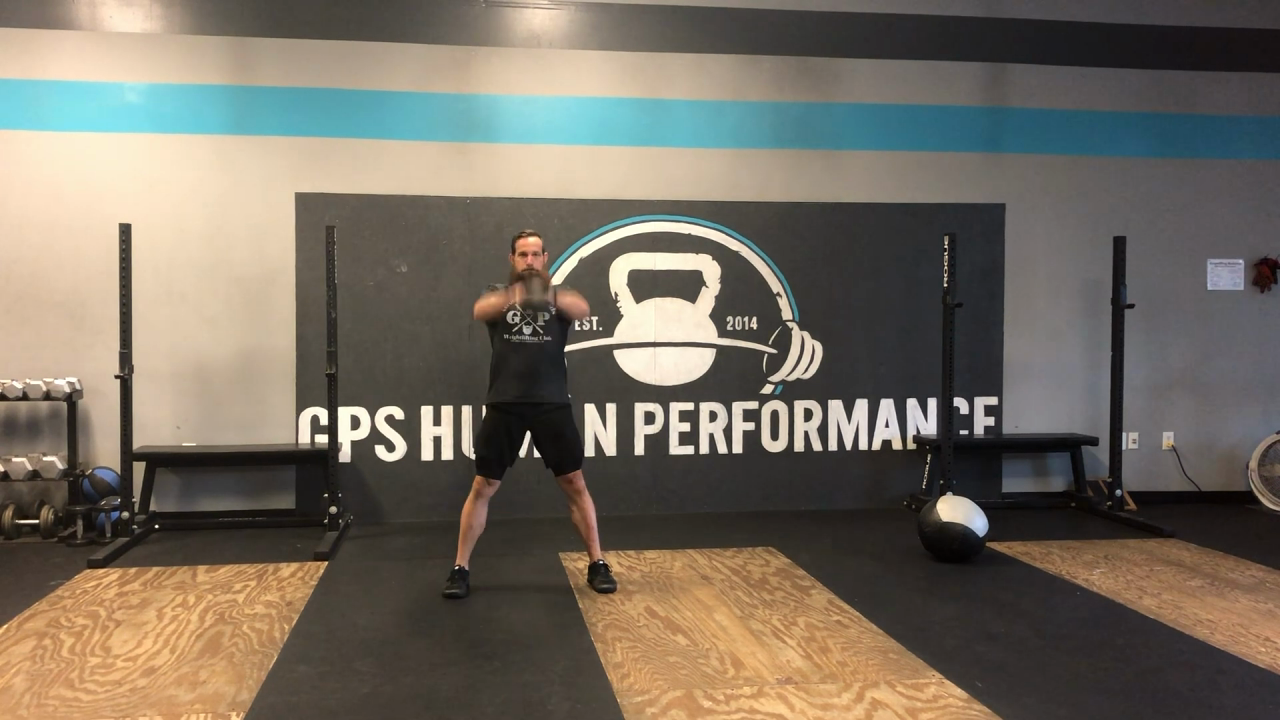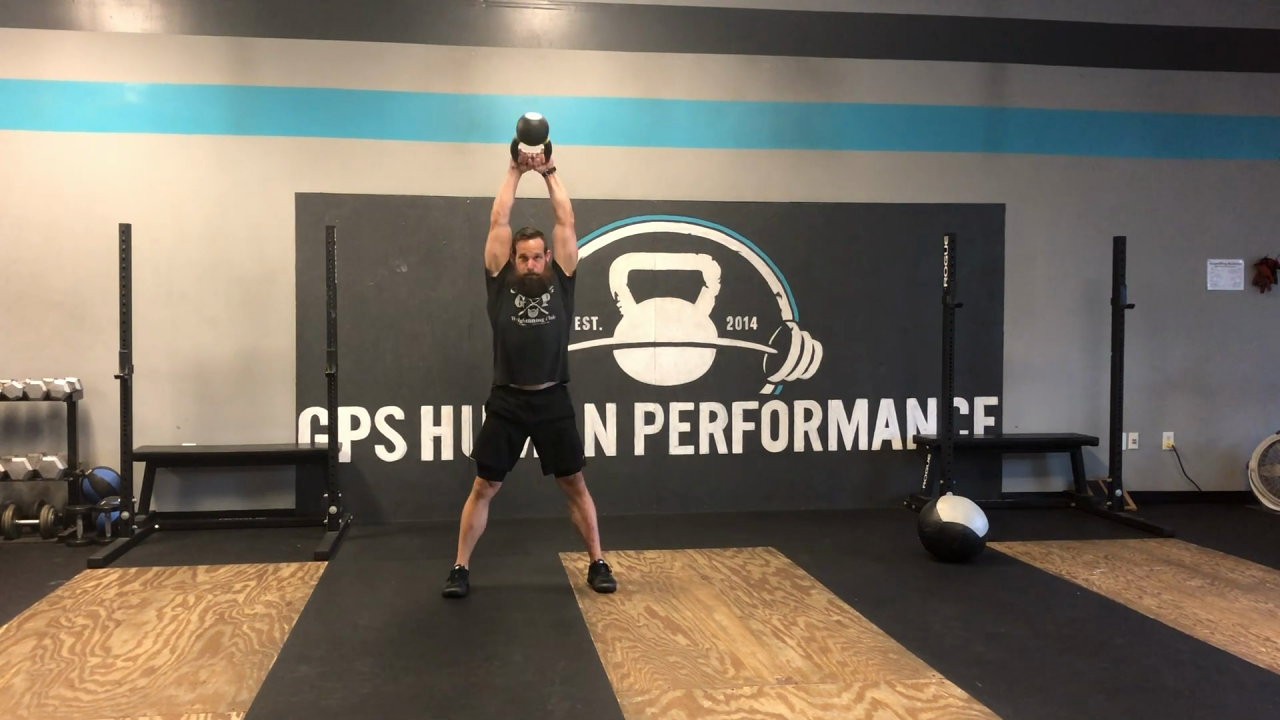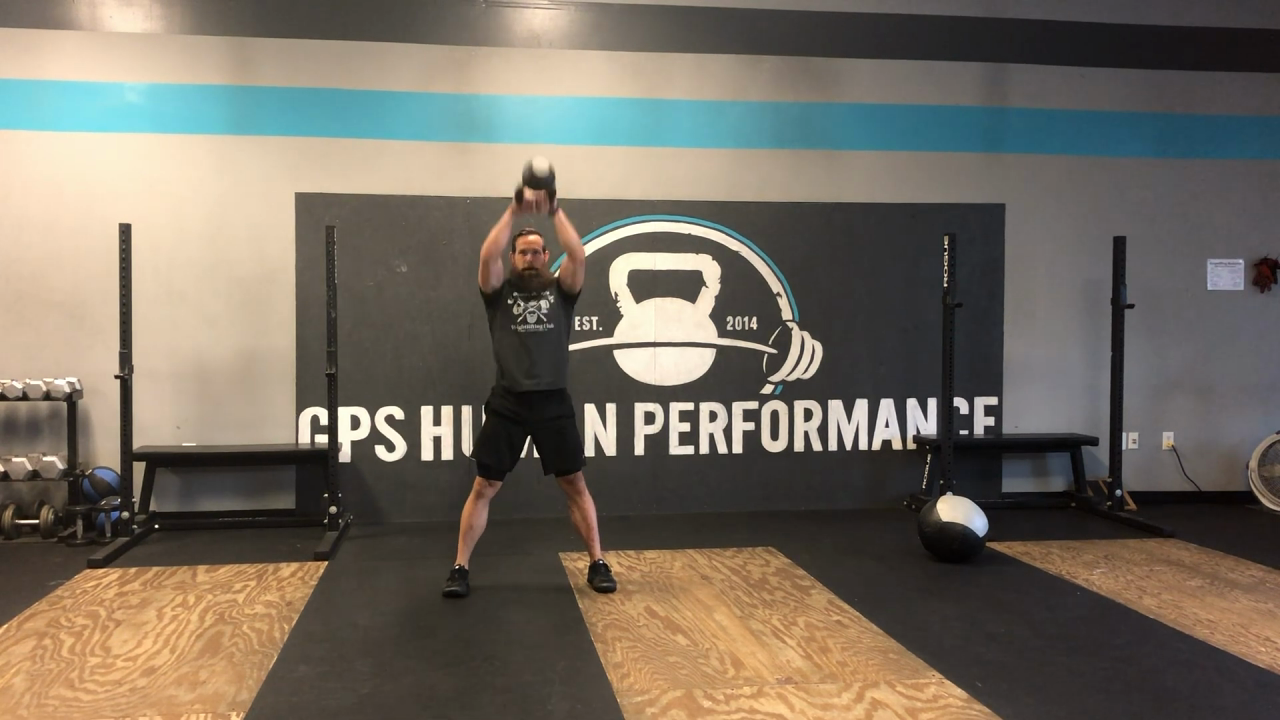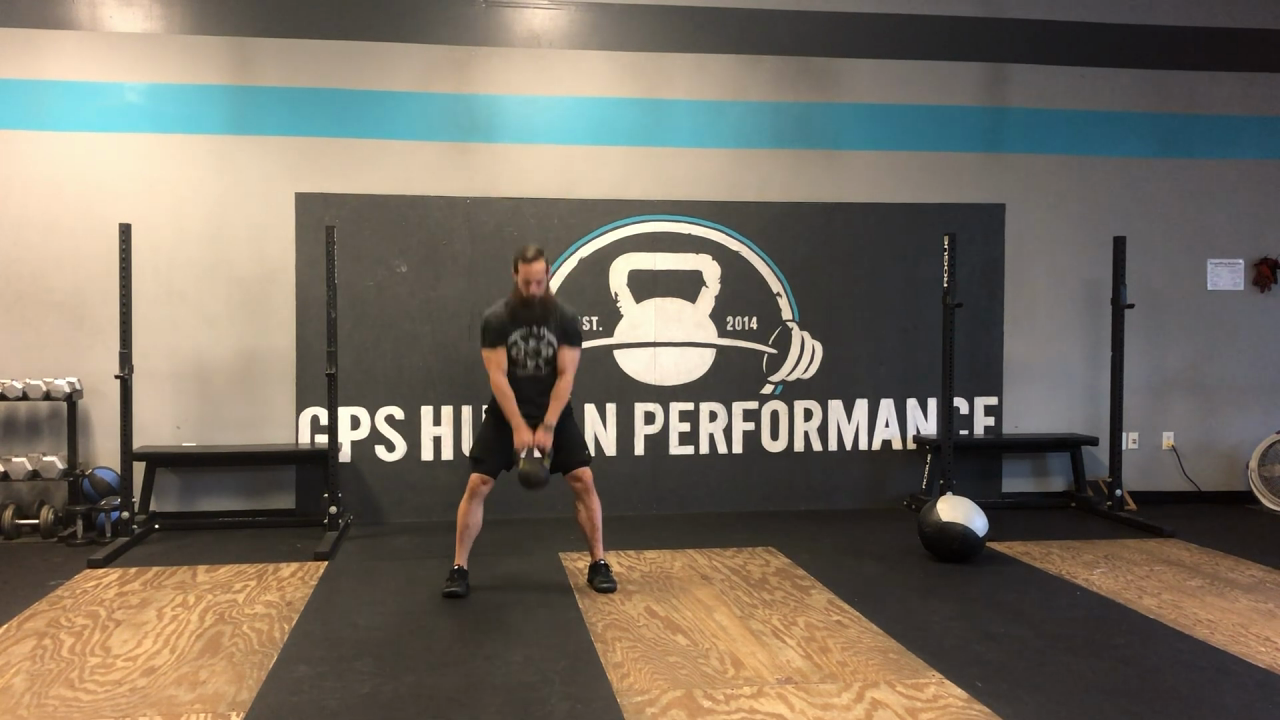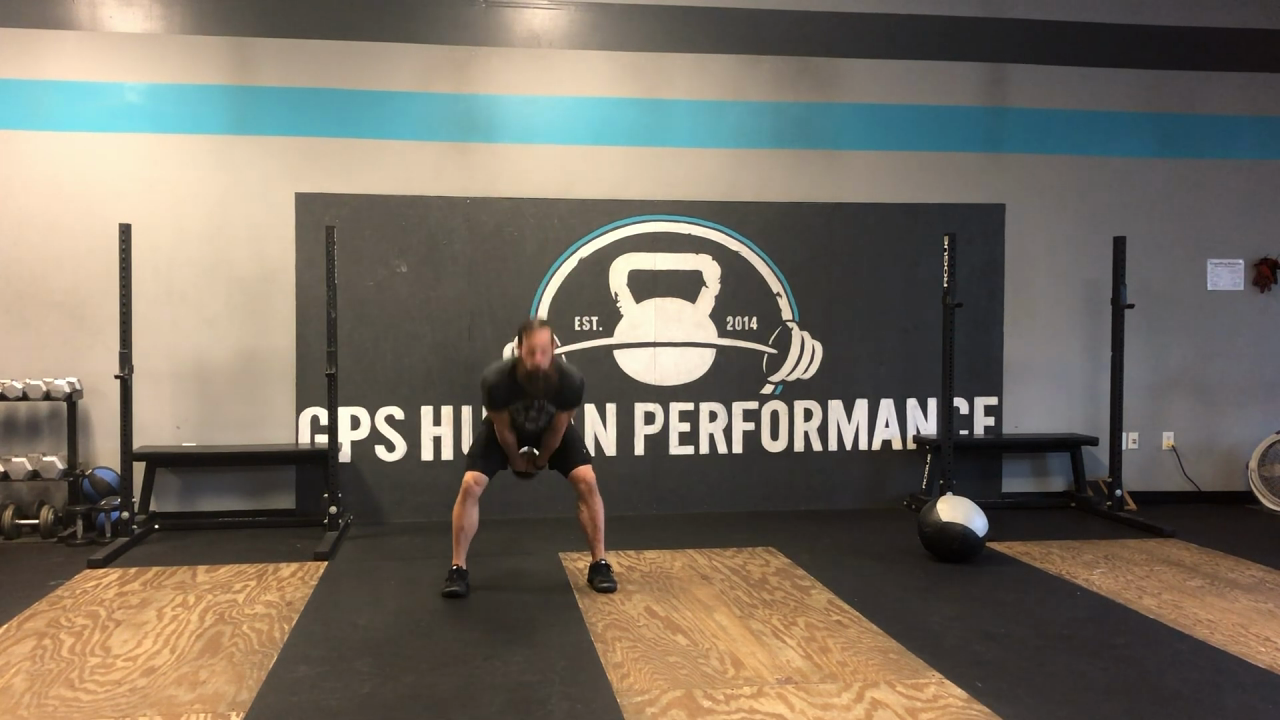
dt=0.4s
person 1, frame 1
left shoulder: (559, 296)
right shoulder: (499, 295)
left elbow: (582, 309)
right elbow: (480, 310)
left wrist: (553, 296)
right wrist: (511, 295)
left hip: (552, 404)
right hip: (504, 405)
left knee: (575, 484)
right knee: (483, 487)
left ankle: (597, 564)
right ankle: (460, 569)
person 1, frame 2
left shoulder: (561, 282)
right shoulder: (501, 283)
left elbow: (565, 222)
right elbow: (498, 223)
left wrist: (549, 173)
right wrist: (515, 170)
left hip: (553, 403)
right hip: (506, 403)
left knee: (574, 485)
right knee: (484, 488)
left ankle: (598, 564)
right ankle: (460, 568)
person 1, frame 3
left shoulder: (561, 292)
right shoulder: (499, 293)
left elbow: (578, 255)
right elbow: (488, 256)
left wrist: (553, 210)
right wrist: (514, 210)
left hip: (553, 402)
right hip: (507, 403)
left knee: (575, 485)
right knee: (484, 487)
left ankle: (597, 563)
right ankle: (460, 567)
person 1, frame 4
left shoulder: (565, 317)
right shoulder: (496, 317)
left elbow: (565, 378)
right elbow: (498, 379)
left wrist: (548, 427)
right wrist: (518, 427)
left hip: (554, 412)
right hip: (507, 412)
left knee: (583, 480)
right knee: (478, 484)
left ankle: (598, 564)
right ankle: (459, 568)
person 1, frame 5
left shoulder: (570, 380)
right shoulder: (496, 379)
left elbow: (558, 428)
right elbow: (504, 430)
left wrist: (542, 459)
right wrist: (516, 459)
left hip: (551, 430)
right hip: (504, 429)
left knee: (586, 480)
right knee: (470, 485)
left ankle: (599, 563)
right ankle: (458, 568)
